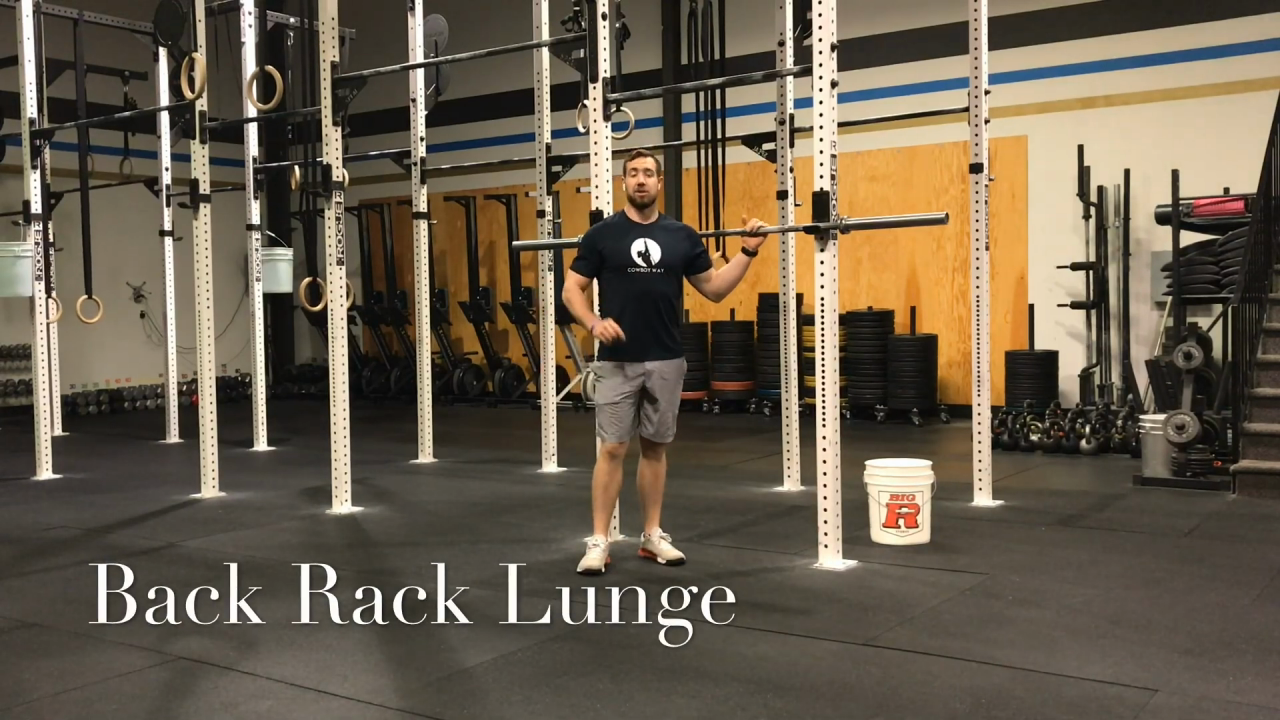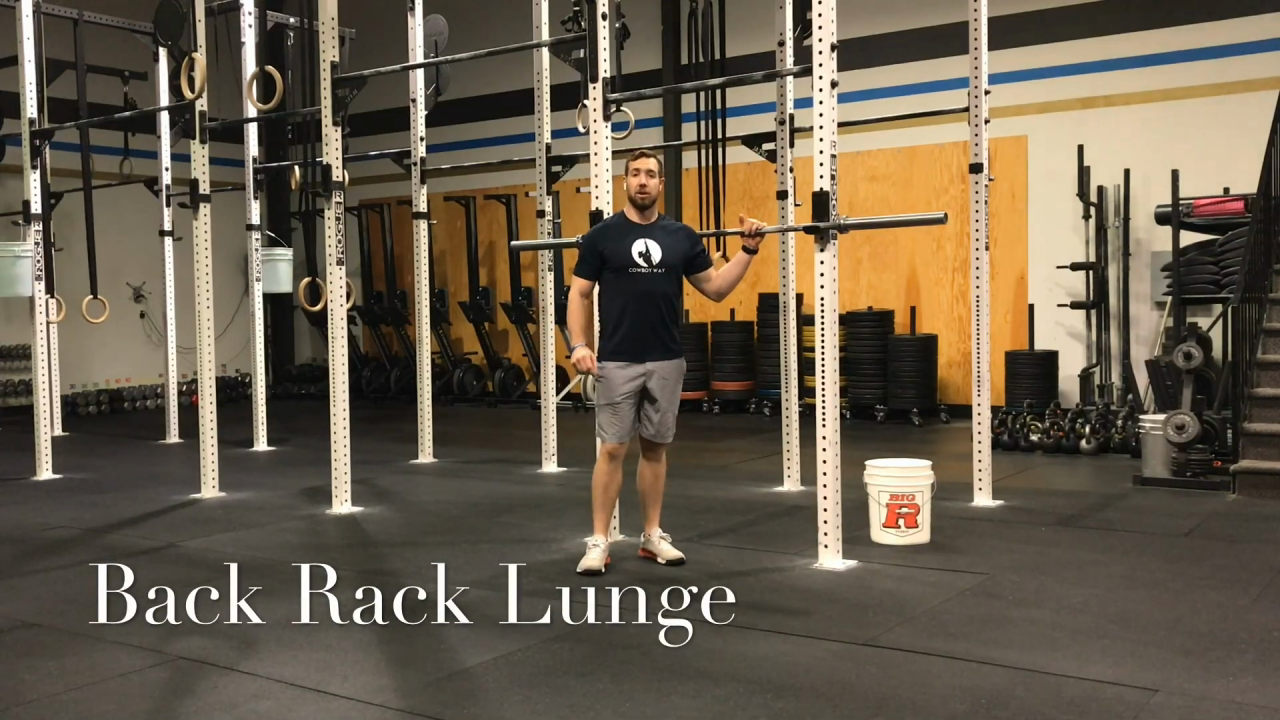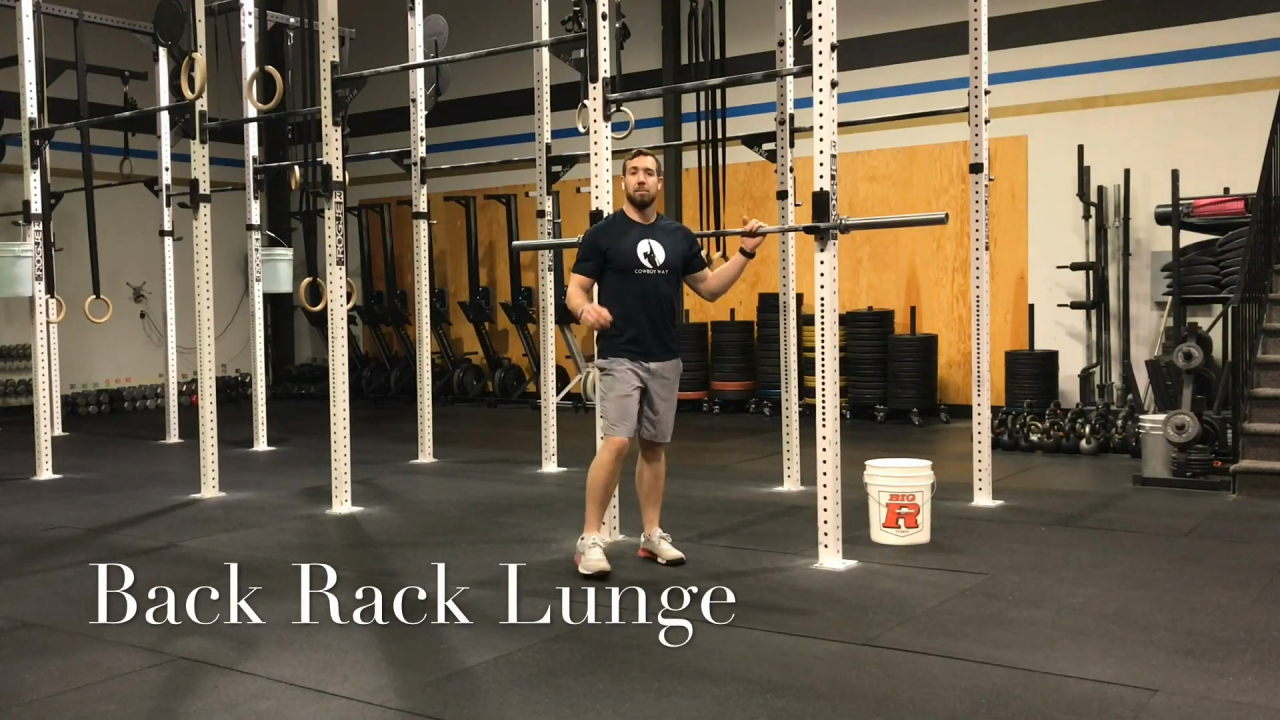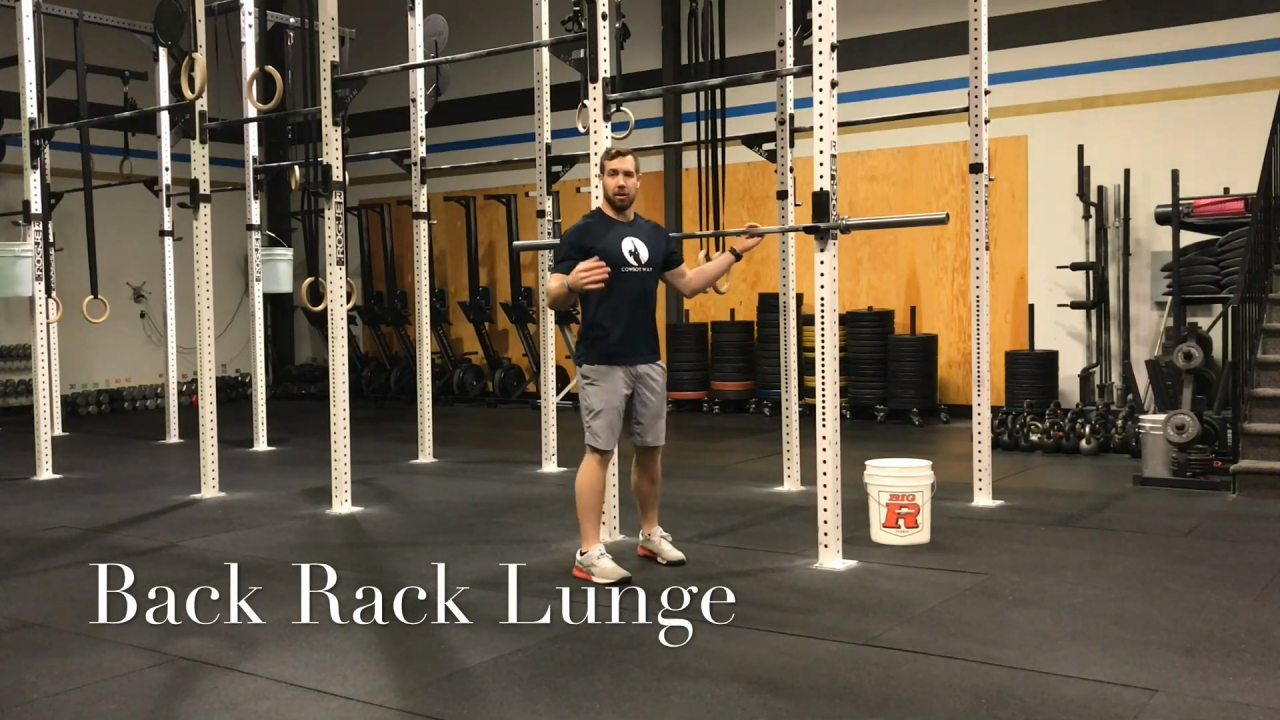
dt=0.4s
person 1, frame 1
left shoulder: (682, 235)
right shoulder: (602, 234)
left elbow: (714, 289)
right elbow: (571, 289)
left wrist: (747, 251)
right wrist: (593, 322)
left hip: (667, 360)
right hip: (617, 360)
left knee: (655, 447)
right knee: (612, 448)
left ankle: (652, 535)
right ankle: (598, 540)
person 1, frame 2
left shoulder: (682, 236)
right shoulder: (602, 235)
left elbow: (716, 288)
right elbow: (578, 295)
left wrist: (748, 250)
right wrist: (579, 345)
left hip: (667, 361)
right hip: (616, 361)
left knee: (655, 447)
right knee: (612, 449)
left ankle: (652, 535)
right ankle: (598, 541)
person 1, frame 3
left shoulder: (679, 235)
right shoulder: (603, 233)
left elbow: (709, 288)
right elbow: (575, 288)
left wrist: (745, 252)
right wrist: (586, 309)
left hip: (665, 359)
right hip: (620, 357)
left knee: (654, 447)
right knee: (617, 443)
left ankle: (652, 535)
right ankle: (590, 539)
person 1, frame 4
left shoulder: (654, 233)
right shoulder: (583, 233)
left elbow: (687, 283)
right elbow: (553, 297)
left wrist: (734, 253)
right wrist: (571, 285)
left hip: (647, 361)
right hip: (602, 363)
left knee: (650, 450)
right knee: (600, 452)
left ankle: (651, 534)
right ankle: (589, 552)
